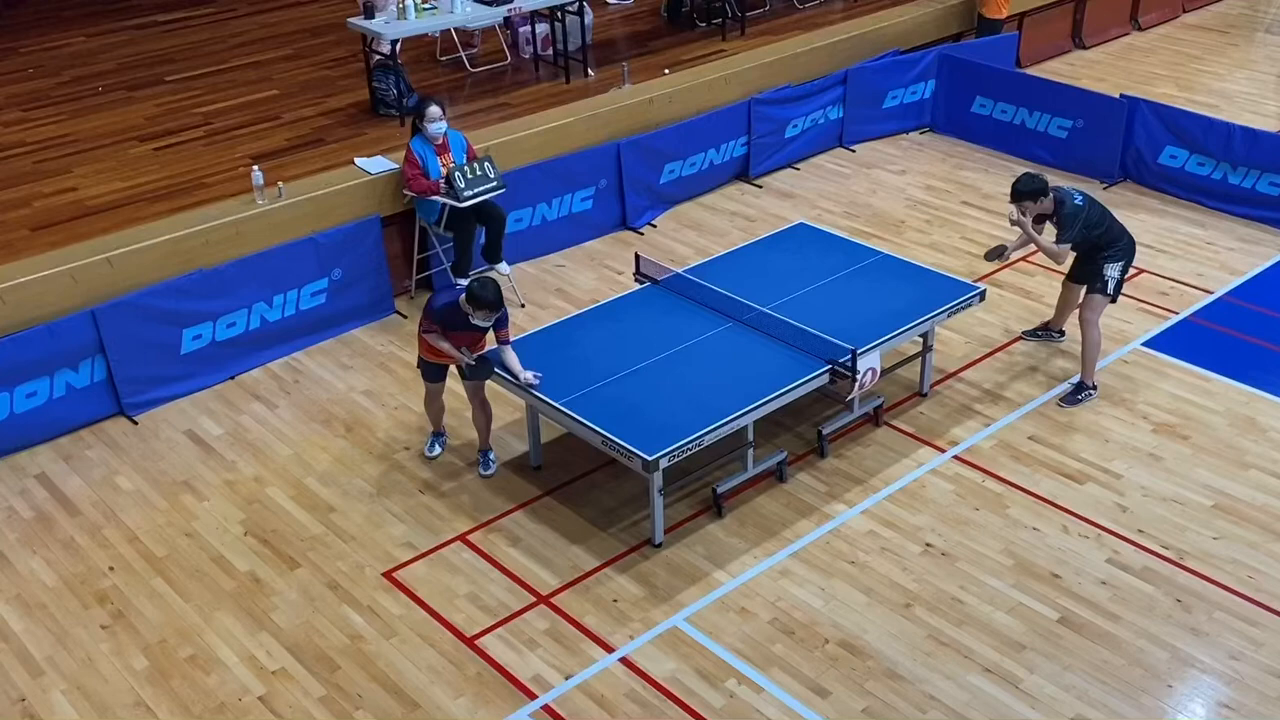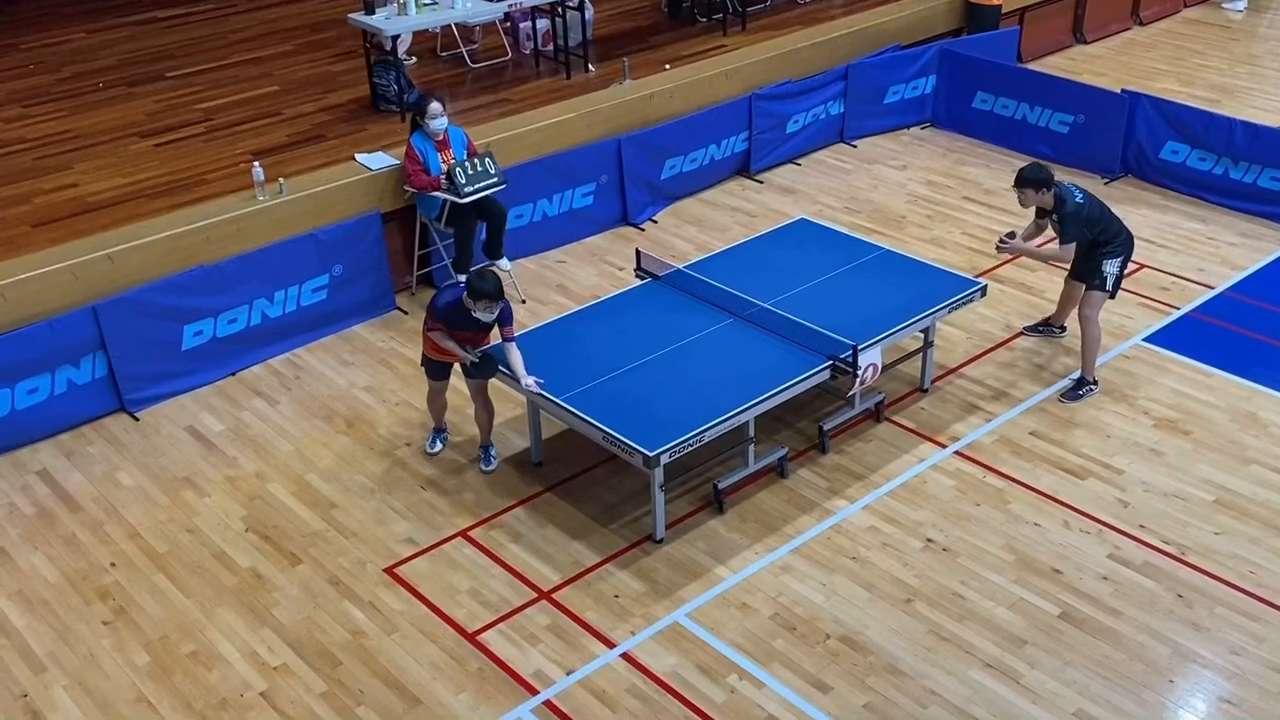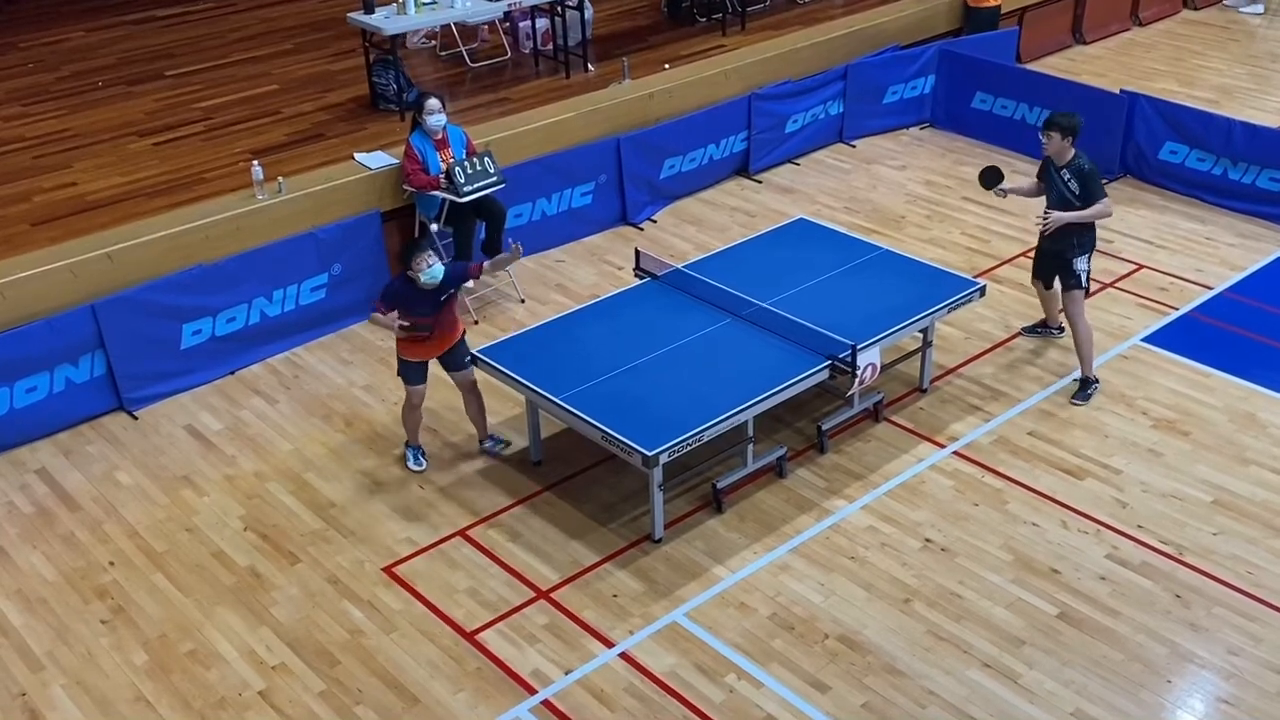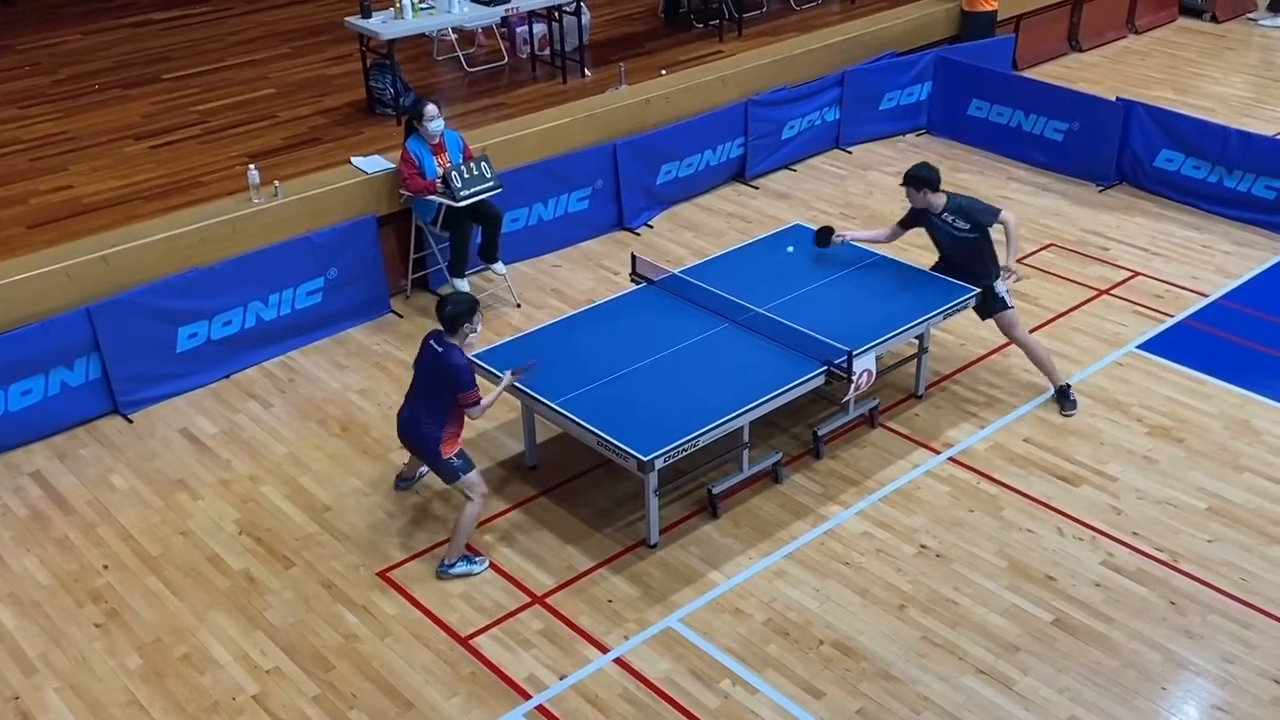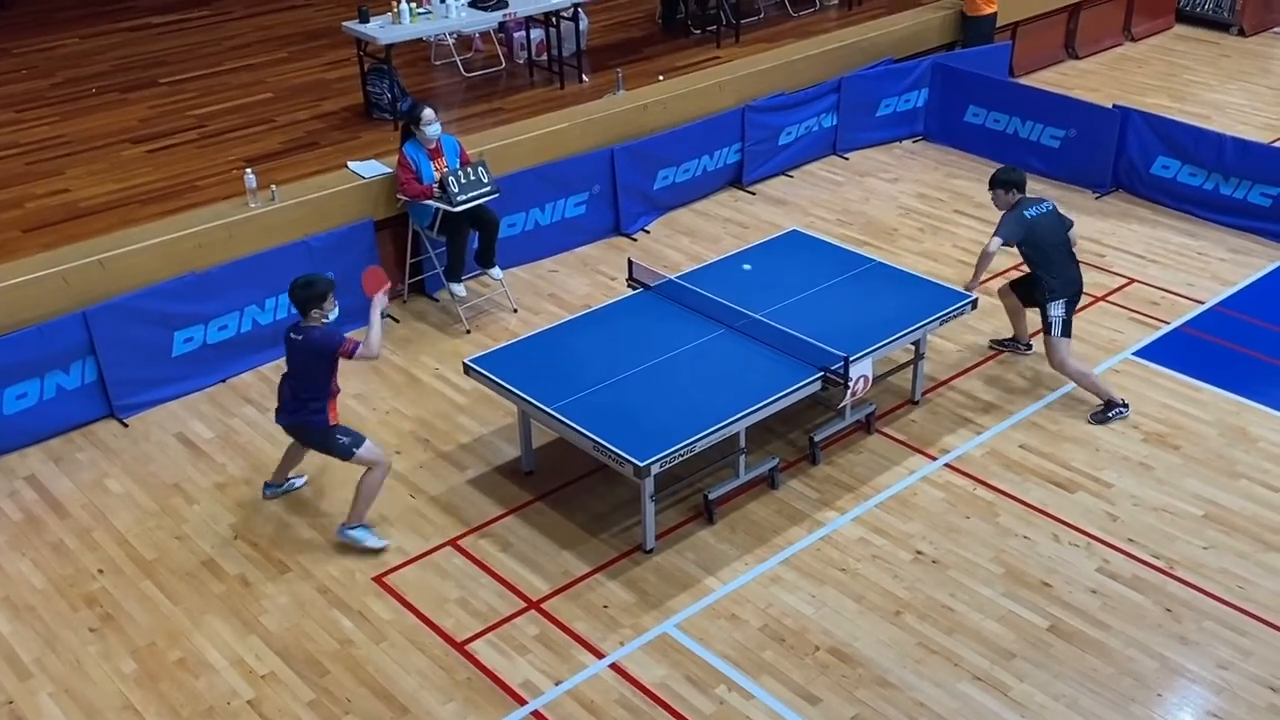
dt=1s
person 1, frame 1
left shoulder: (1069, 210)
right shoulder: (1046, 200)
left elbow: (1059, 257)
right elbow: (1036, 232)
left wrist: (1027, 230)
right wrist: (1012, 247)
left hip: (1115, 252)
right hip: (1092, 247)
left knee: (1088, 316)
right knee: (1070, 286)
left ankle: (1087, 385)
right ankle: (1054, 329)
person 1, frame 2
left shoulder: (1069, 208)
right shoulder: (1048, 197)
left elbow: (1065, 255)
right elbow: (1039, 225)
left wrist: (1023, 249)
right wrist: (1019, 239)
left hip: (1113, 248)
right hip: (1090, 244)
left knee: (1087, 312)
right knee: (1072, 284)
left ankle: (1088, 380)
right ankle: (1055, 324)
person 1, frame 3
left shoulder: (1084, 169)
right shoulder: (1049, 161)
left elbow: (1105, 208)
left wrist: (1066, 216)
right wrist: (1011, 188)
left hip: (1076, 246)
right hip: (1051, 238)
left knee: (1074, 311)
right knee: (1041, 283)
left ankle: (1089, 379)
right ankle: (1052, 324)
person 1, frame 4
left shoulder: (964, 207)
right shoulder: (920, 211)
left elbow: (1008, 221)
right elbow: (890, 234)
left wrist: (1010, 258)
right wrist: (850, 236)
left hip: (985, 276)
right hip: (949, 272)
left knee: (1017, 335)
left ankle: (1061, 387)
person 1, frame 5
left shoulder: (1013, 218)
right shoulder: (1046, 205)
left elbow: (991, 250)
right elbow: (1072, 238)
left wrist: (976, 278)
left hip: (1059, 289)
right hip: (1055, 279)
left knee: (1059, 361)
right knee: (1007, 293)
left ankle: (1115, 403)
right ankle: (1022, 342)
person 2, frame 1
left shoulder: (497, 311)
right shoulder: (439, 305)
left elbow: (505, 348)
right elbow: (428, 333)
left wrist: (520, 372)
right wrist: (458, 355)
left hip: (471, 350)
right hip: (435, 350)
left knee: (478, 398)
right knee: (434, 394)
left ankle: (485, 449)
right ankle: (438, 433)
person 2, frame 2
left shoulder: (501, 307)
right shoulder: (442, 303)
left elbow: (510, 346)
right elbow: (433, 331)
left wrist: (523, 377)
right wrist: (462, 353)
left hip: (476, 348)
right hip: (440, 349)
left knee: (480, 395)
right knee: (436, 391)
left ankle: (486, 446)
right ankle: (439, 429)
person 2, frame 3
left shoulder: (450, 272)
right shoulder: (398, 288)
left elbow: (489, 267)
right elbow: (374, 315)
left wrist: (511, 257)
right wrist: (392, 325)
left hip: (449, 337)
right hip: (413, 347)
left knee: (470, 386)
right knee: (415, 400)
left ankle: (485, 438)
right ankle: (413, 445)
person 2, frame 4
left shoulder: (433, 339)
right shoulder: (459, 366)
right elbow: (474, 411)
left wrist: (461, 351)
right wrist: (502, 386)
left hip: (407, 422)
right hip: (434, 442)
right knee: (476, 494)
left ankle: (406, 476)
right ankle: (452, 561)
person 2, frame 5
left shoulder: (293, 332)
right shoulder: (325, 338)
right elbow: (371, 352)
right wrist: (376, 308)
left hip: (287, 415)
right hip: (316, 424)
right knee: (380, 463)
left ankle: (277, 483)
right ankle: (354, 527)
person 3, frame 1
left shoulder: (457, 138)
right shoulder: (416, 148)
right elbow: (413, 182)
right wrist: (436, 187)
right hip: (437, 204)
left knee: (497, 215)
right knee: (467, 223)
left ankle: (493, 257)
right ankle: (460, 274)
person 3, frame 2
left shoulder: (457, 133)
right shoulder: (416, 143)
right elbow: (413, 178)
right wrist: (437, 183)
right hip: (437, 200)
left knee: (498, 211)
right knee: (467, 219)
left ankle: (494, 253)
right ankle: (462, 269)
person 3, frame 3
left shoulder: (457, 133)
right shoulder: (415, 142)
right elbow: (412, 177)
right wrist: (437, 181)
right hip: (437, 198)
left knee: (497, 210)
right knee: (466, 218)
left ankle: (493, 251)
person 3, frame 4
left shoulder: (453, 137)
right shoulder: (412, 147)
left elbow: (470, 163)
right elbow: (409, 182)
right wrist: (433, 186)
right hip: (434, 203)
left knee: (494, 215)
right knee: (463, 223)
left ankle: (489, 257)
right ankle: (457, 273)
person 3, frame 5
left shoulder: (450, 142)
right shoulder: (409, 152)
right elbow: (406, 186)
right wrist: (430, 191)
right hip: (430, 208)
left knee: (491, 220)
right knee: (460, 227)
left ankle: (486, 261)
right ankle: (453, 277)
